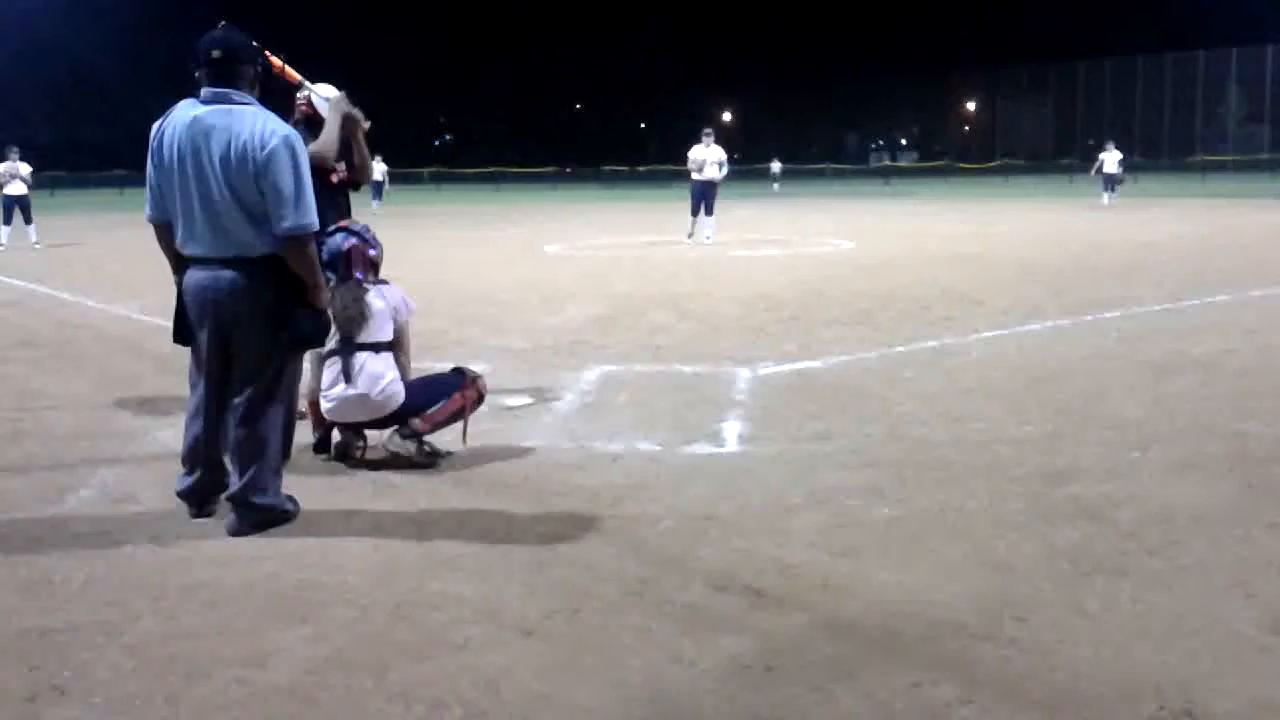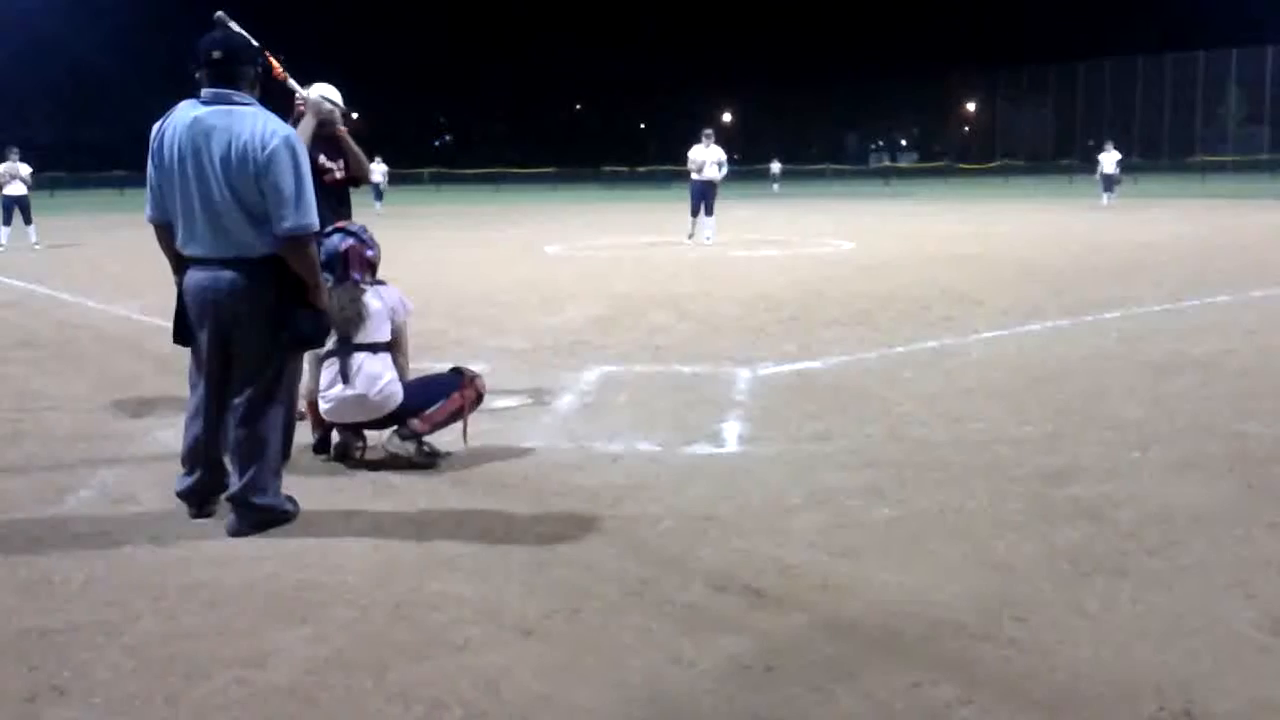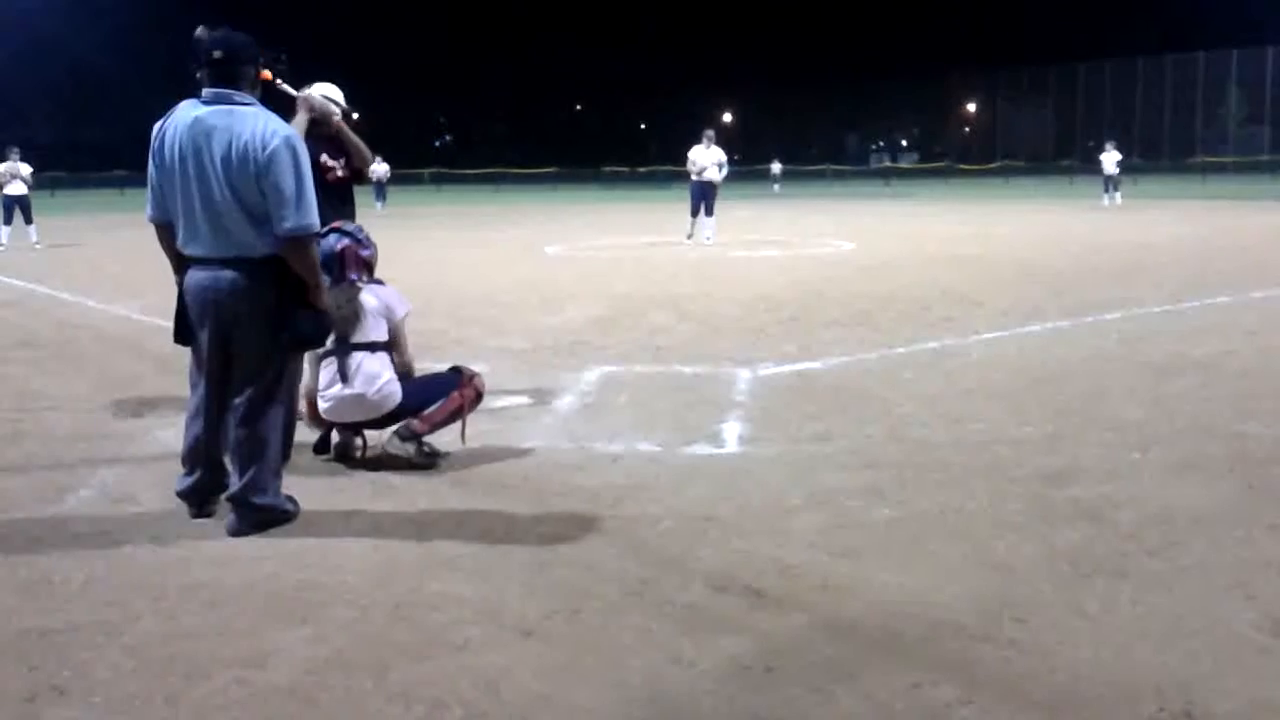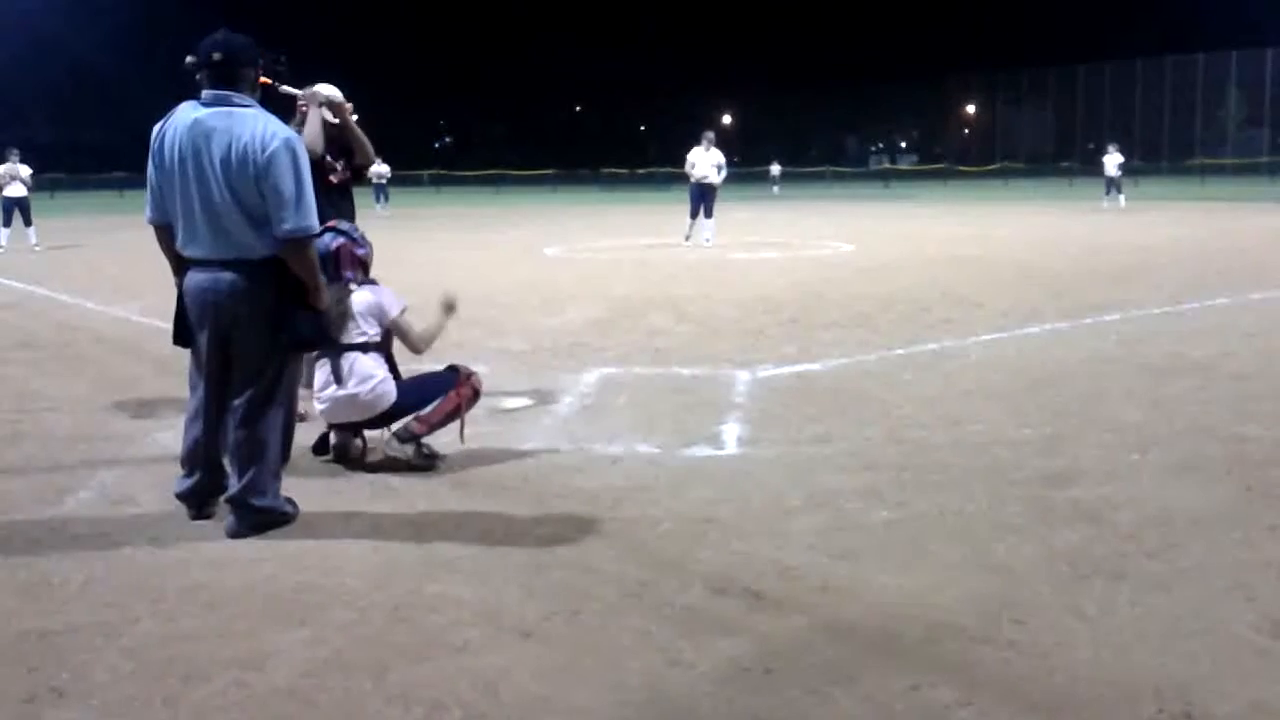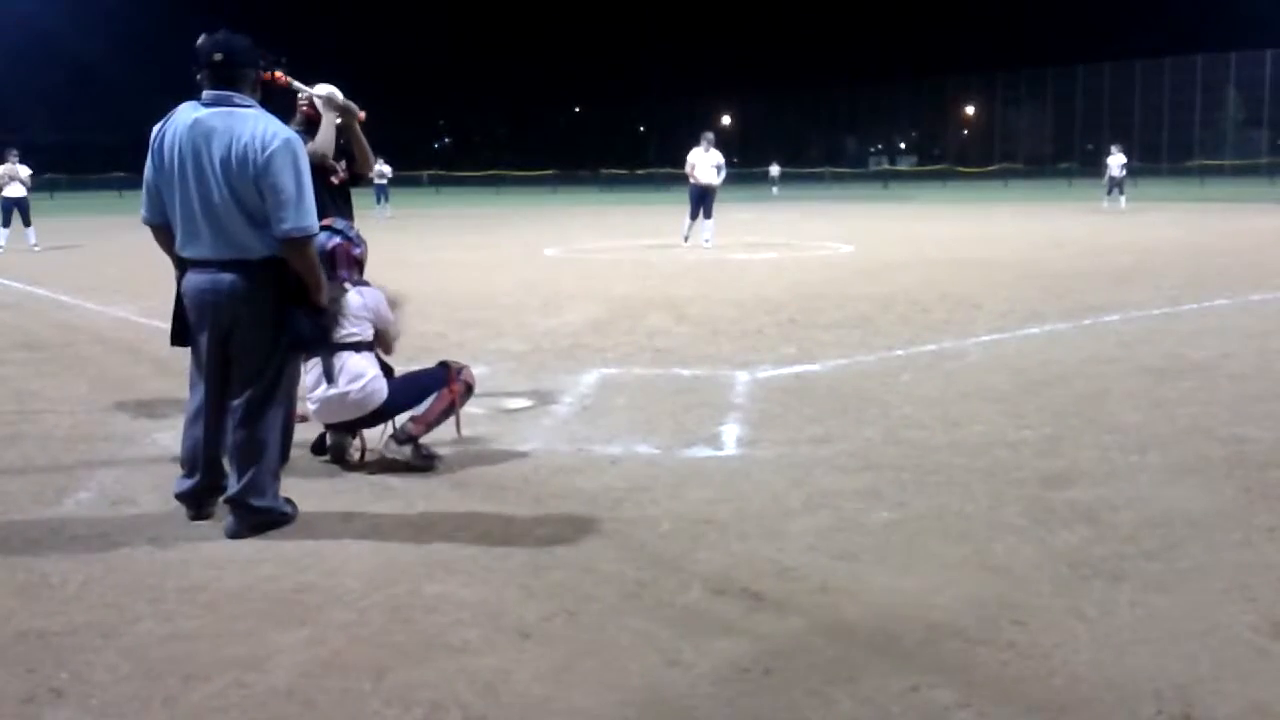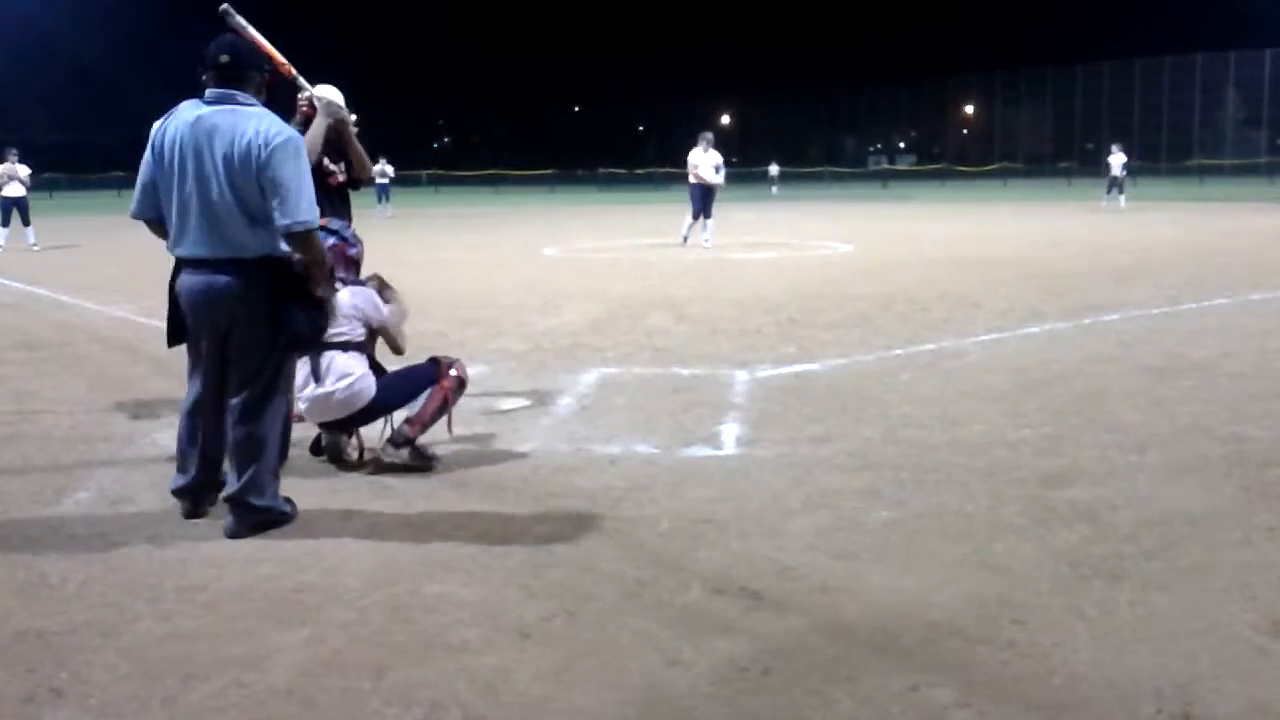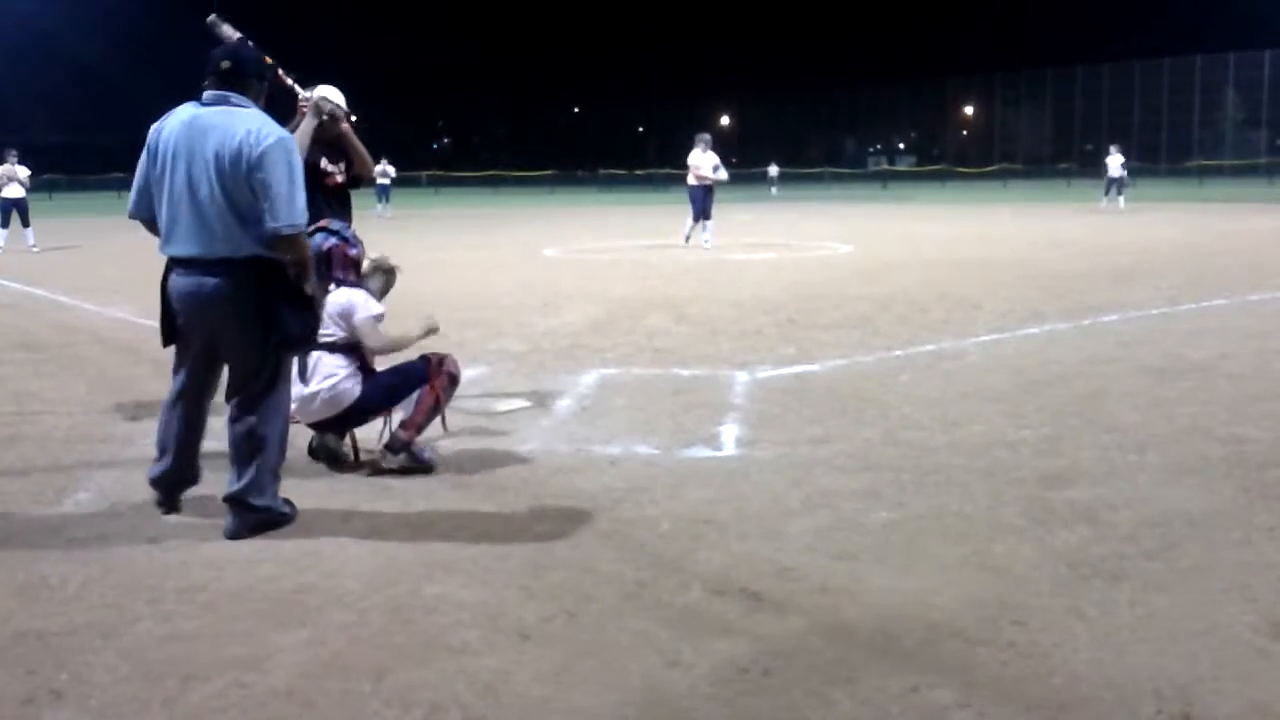
dt=0.2s
person 1, frame 1
left shoulder: (167, 127)
right shoulder: (272, 133)
left elbow: (160, 220)
right elbow: (293, 231)
left wrist: (183, 273)
right wrist: (315, 286)
left hip: (198, 279)
right hip: (260, 282)
left knee: (207, 390)
right knee: (260, 395)
left ankle: (200, 488)
right ankle: (255, 501)
person 1, frame 2
left shoulder: (168, 128)
right shoulder: (273, 133)
left elbow: (161, 220)
right elbow: (293, 232)
left wrist: (183, 273)
right wrist: (315, 287)
left hip: (198, 280)
right hip: (261, 282)
left knee: (207, 390)
right knee: (260, 395)
left ankle: (199, 488)
right ankle: (255, 502)
person 1, frame 3
left shoulder: (169, 128)
right shoulder: (274, 133)
left elbow: (162, 220)
right elbow: (294, 232)
left wrist: (184, 272)
right wrist: (315, 286)
left hip: (200, 279)
right hip: (261, 282)
left knee: (207, 389)
right knee: (260, 394)
left ankle: (200, 488)
right ankle: (255, 501)
person 1, frame 4
left shoulder: (168, 129)
right shoulder: (273, 135)
left elbow: (161, 222)
right elbow: (293, 234)
left wrist: (184, 273)
right wrist: (314, 288)
left hip: (199, 280)
right hip: (260, 283)
left knee: (207, 391)
right knee: (259, 396)
left ankle: (199, 490)
right ankle: (253, 503)
person 1, frame 5
left shoulder: (169, 129)
right shoulder: (273, 135)
left elbow: (157, 221)
right elbow: (294, 234)
right wrist: (315, 288)
left hip: (198, 281)
right hip: (258, 283)
left knee: (206, 391)
right knee: (259, 396)
left ankle: (198, 490)
right ankle: (253, 503)
person 1, frame 6
left shoulder: (169, 126)
right shoulder: (274, 134)
left elbow: (148, 212)
right elbow: (298, 228)
right wrist: (321, 271)
left hip: (192, 279)
right hip: (255, 282)
left knee: (204, 389)
right knee: (259, 394)
left ankle: (194, 489)
right ankle: (253, 503)
person 1, frame 7
left shoulder: (166, 127)
right shoulder: (268, 136)
left elbow: (143, 211)
right elbow: (285, 232)
right wrist: (304, 272)
left hip: (183, 278)
right hip: (246, 283)
left knee: (189, 385)
right knee: (258, 395)
left ankle: (169, 480)
right ankle: (253, 504)
person 2, frame 1
right shoulder: (389, 294)
left elbow: (315, 379)
right elbow: (402, 358)
left wrist: (320, 426)
right wrist: (409, 411)
left hip: (335, 410)
right hip: (382, 404)
right knee: (473, 384)
left ankle: (348, 434)
right ankle: (408, 435)
person 2, frame 2
right shoulder: (386, 295)
left elbow: (315, 378)
right elbow: (401, 358)
left wrist: (320, 427)
right wrist: (407, 417)
left hip: (334, 410)
right hip: (380, 404)
right knee: (471, 384)
left ankle: (347, 434)
right ankle: (407, 436)
person 2, frame 3
right shoulder: (381, 294)
left elbow: (312, 383)
right elbow: (403, 357)
left wrist: (317, 413)
right wrist: (411, 382)
left hip: (332, 410)
right hip: (379, 404)
right knee: (470, 383)
left ankle: (344, 433)
right ankle: (407, 437)
person 2, frame 4
right shoulder: (374, 294)
right elbow: (417, 345)
right wrist: (443, 315)
left hip: (329, 410)
right hip: (373, 404)
right knee: (467, 381)
left ankle: (343, 433)
right ankle: (407, 438)
person 2, frame 5
right shoulder: (368, 295)
right elbow: (390, 347)
left hip: (324, 406)
right hip: (366, 401)
right knee: (461, 377)
left ankle: (335, 436)
right ankle: (403, 441)
person 2, frame 6
right shoulder: (360, 295)
right elbow: (398, 346)
right wrist: (397, 314)
left hip: (312, 409)
right hip: (353, 399)
right knee: (453, 371)
left ankle: (336, 433)
right ankle: (401, 443)
person 2, frame 7
right shoulder: (355, 296)
right elbow: (374, 345)
right wrist: (421, 332)
left hip: (306, 409)
right hip: (339, 399)
left knee: (382, 389)
right knee: (445, 368)
left ankle: (331, 434)
right ankle: (399, 449)
